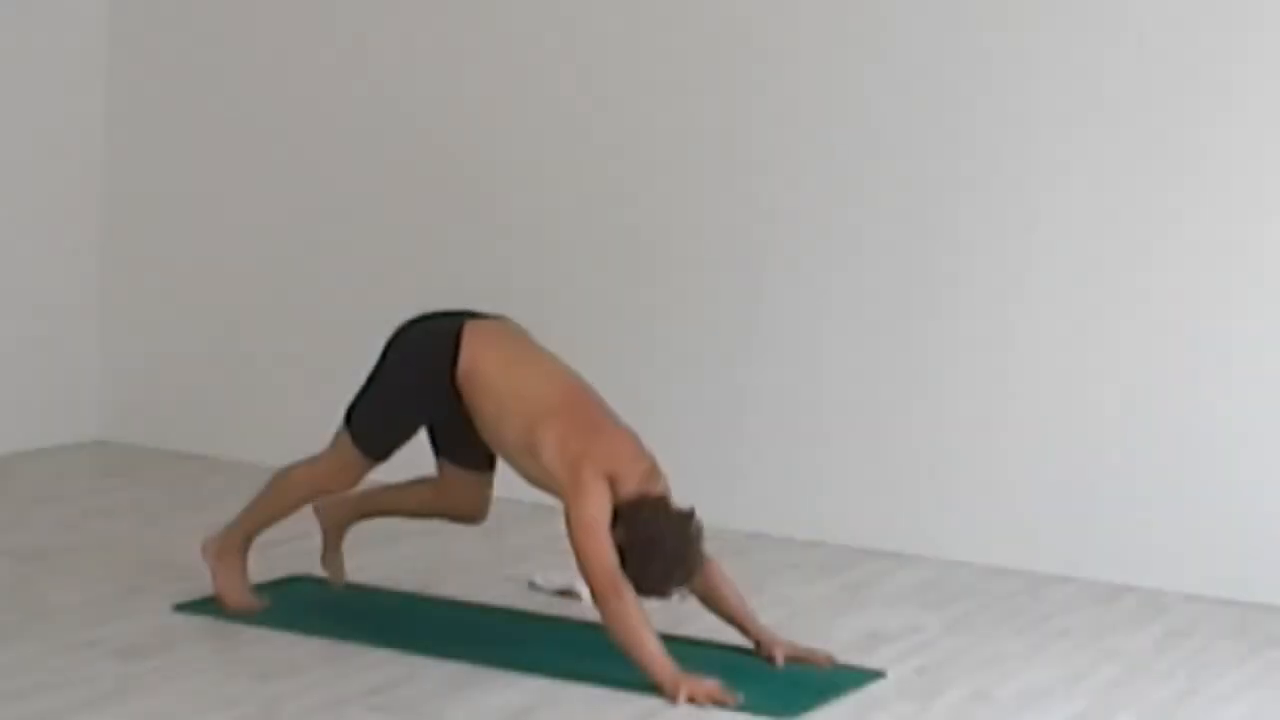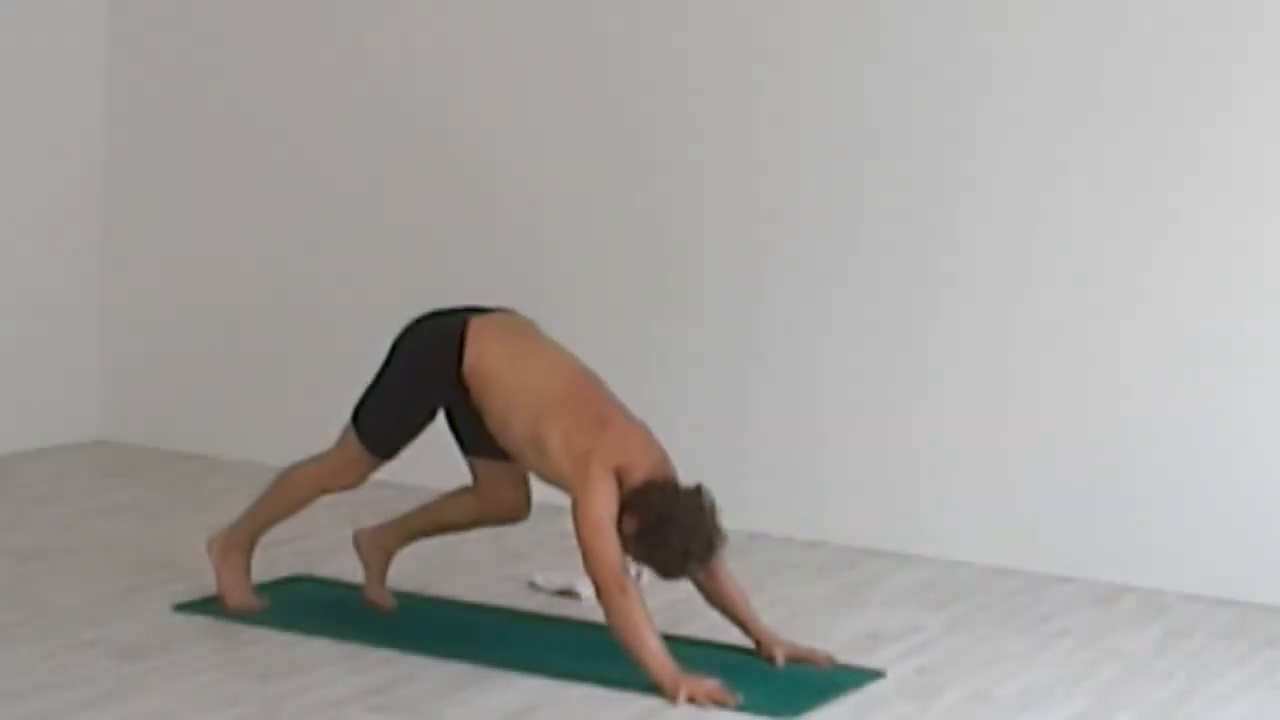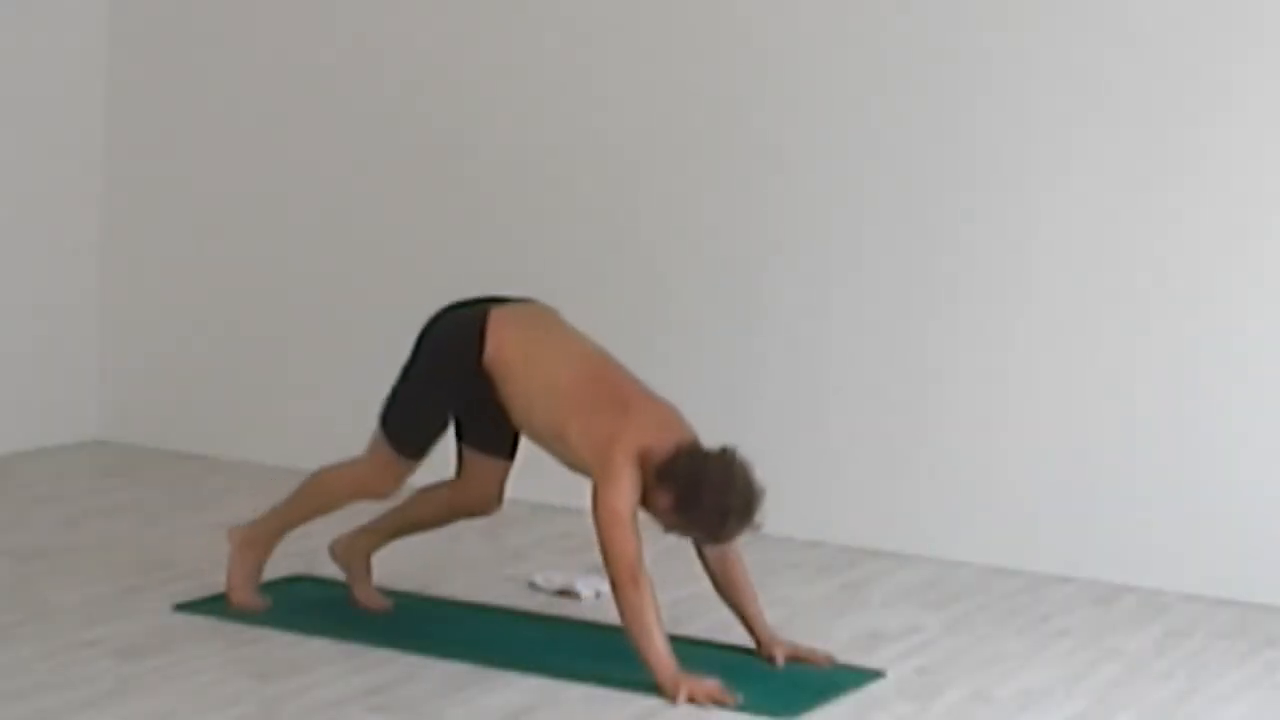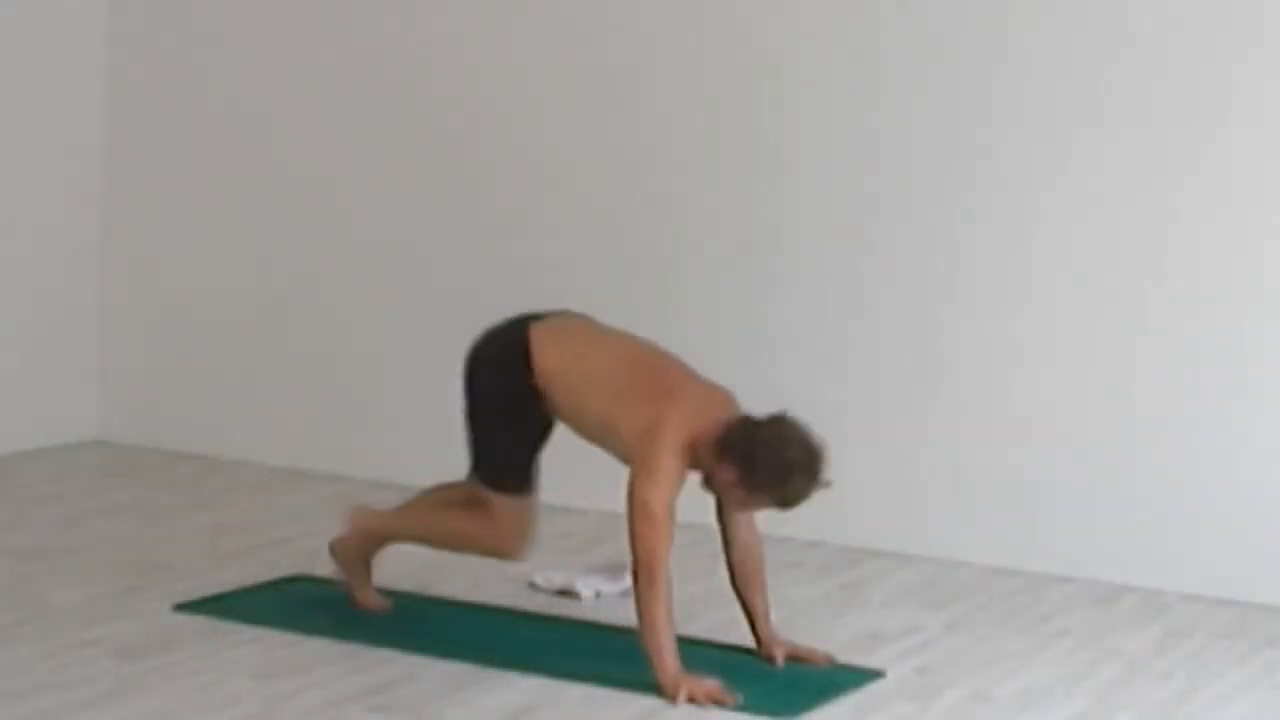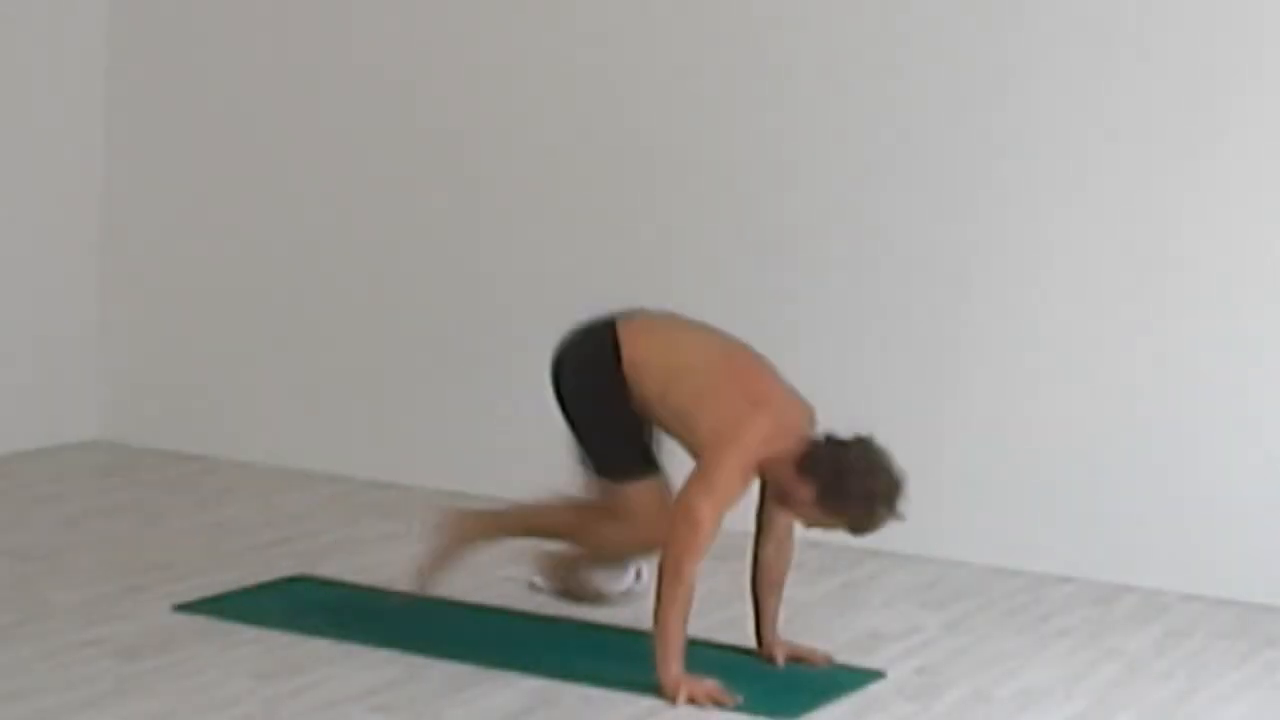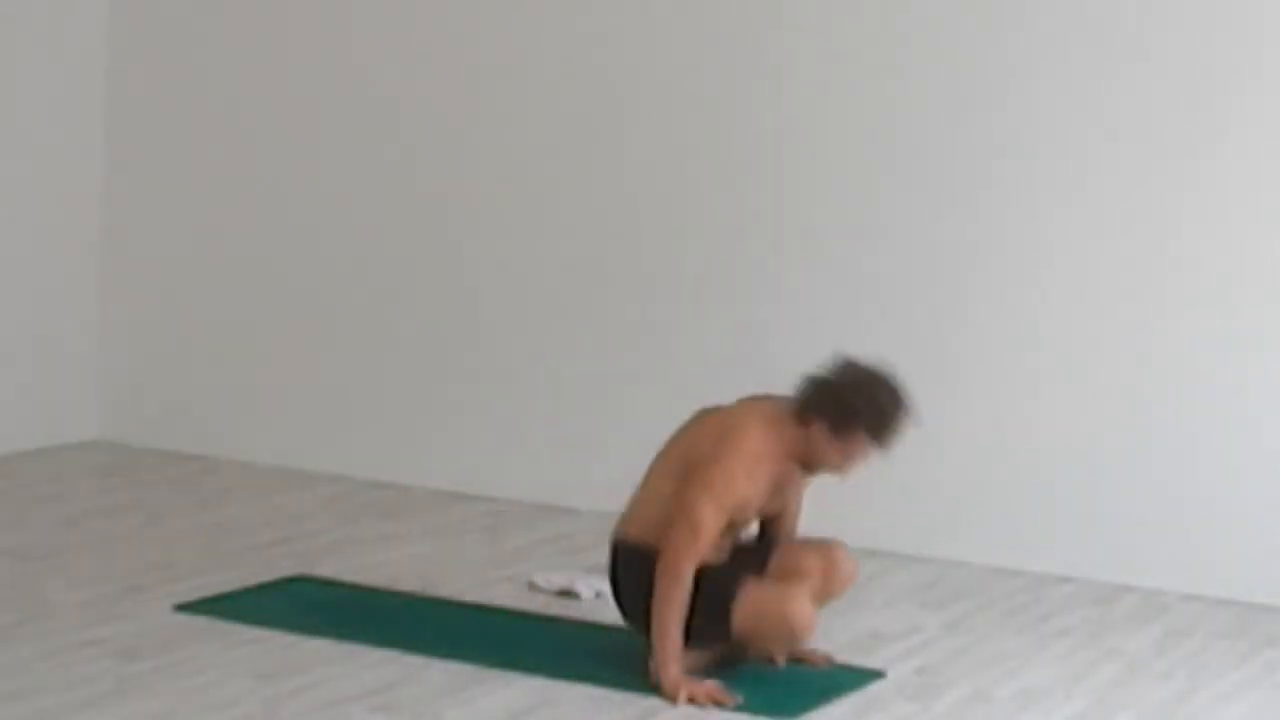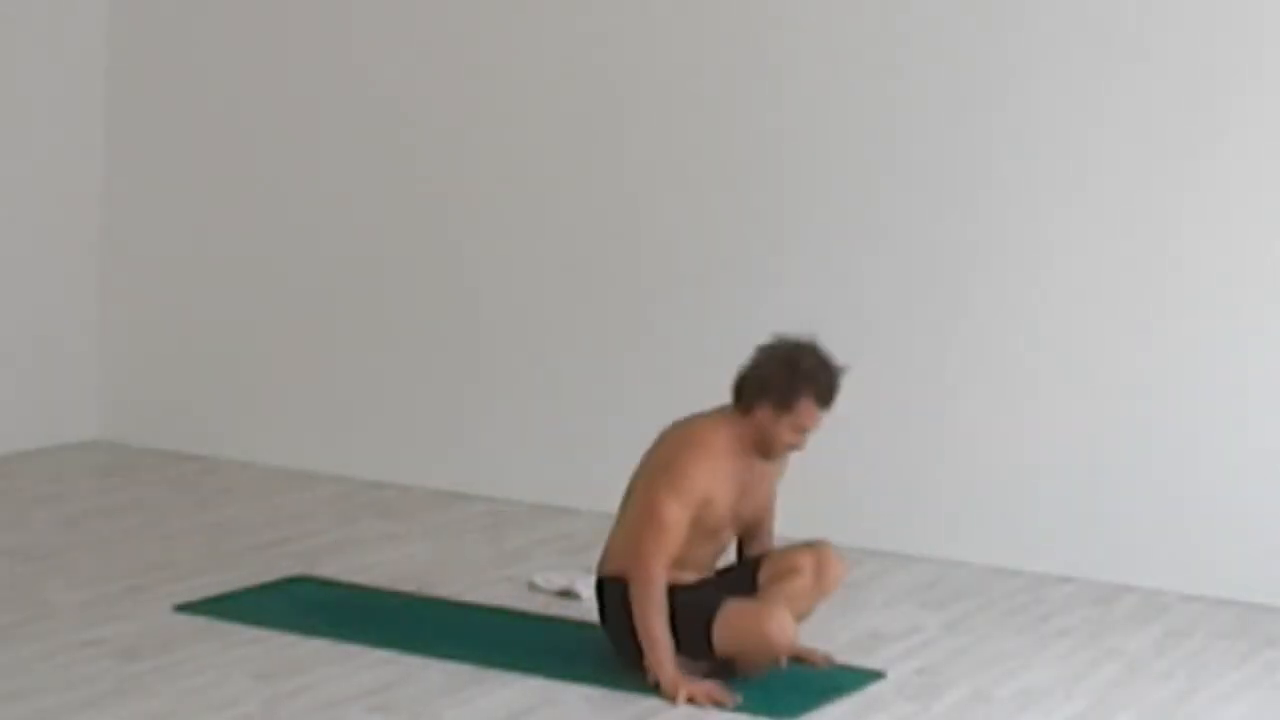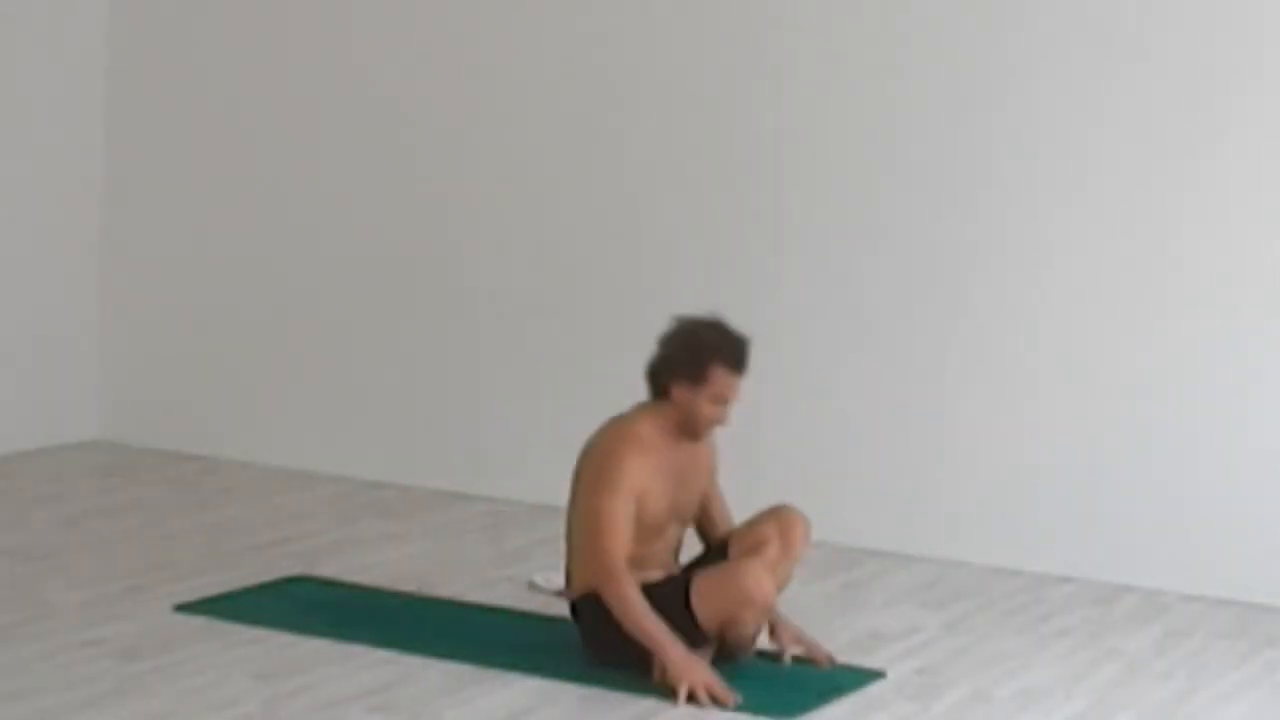
dt=0.4s
person 1, frame 1
left shoulder: (644, 476)
right shoulder: (590, 482)
left elbow: (697, 562)
right elbow: (609, 591)
left wrist: (763, 636)
right wrist: (672, 677)
left hip: (478, 348)
right hip: (436, 353)
left knee: (467, 504)
right knee: (340, 469)
left ankle: (341, 517)
right ankle: (228, 546)
person 1, frame 2
left shoulder: (654, 468)
right shoulder: (597, 475)
left elbow: (704, 555)
right elbow: (614, 587)
left wrist: (763, 635)
right wrist: (672, 678)
left hip: (488, 342)
right hip: (443, 349)
left knee: (508, 503)
right knee: (346, 468)
left ankle: (384, 542)
right ankle: (233, 543)
person 1, frame 3
left shoulder: (681, 447)
right shoulder: (622, 462)
left elbow: (718, 547)
right elbow: (628, 577)
left wrist: (765, 635)
right wrist: (671, 677)
left hip: (510, 332)
right hip: (465, 341)
left knee: (480, 495)
right knee: (381, 475)
left ankle: (358, 547)
right ankle: (255, 538)
person 1, frame 4
left shoulder: (732, 428)
right shoulder: (667, 447)
left elbow: (742, 537)
right elbow: (651, 569)
left wrist: (767, 635)
right wrist: (672, 676)
left hip: (550, 346)
right hip: (509, 362)
left knee: (485, 495)
right knee: (507, 537)
left ankle: (359, 549)
right ankle: (366, 532)
person 1, frame 5
left shoulder: (802, 436)
right shoulder: (741, 451)
left elbow: (775, 537)
right elbow: (679, 559)
left wrist: (770, 636)
right wrist: (672, 673)
left hip: (630, 355)
right hip: (595, 360)
left knee: (620, 513)
right knee: (660, 527)
left ankle: (472, 529)
right ankle: (571, 564)
person 1, frame 6
left shoulder: (802, 434)
right shoulder: (743, 451)
left elbow: (779, 534)
right elbow: (678, 563)
left wrist: (774, 635)
right wrist: (670, 673)
left hip: (709, 564)
right hip: (645, 572)
left knee: (837, 567)
right knee: (794, 615)
left ankle: (716, 637)
right ankle: (699, 650)
person 1, frame 7
left shoulder: (769, 451)
right shoulder: (696, 456)
left elbow: (756, 541)
right elbow: (647, 569)
left wrist: (773, 635)
right wrist: (669, 676)
left hip: (700, 589)
right hip: (637, 603)
left knee: (825, 565)
right knee: (774, 629)
left ankle: (716, 644)
right ankle: (687, 662)
person 1, frame 8
left shoulder: (698, 445)
right shoulder: (625, 452)
left elbow: (722, 538)
right elbow: (609, 572)
left wrist: (774, 620)
right wrist: (676, 658)
left hip: (668, 593)
right hip: (612, 619)
left knee: (789, 526)
right knee: (750, 583)
left ankle: (707, 643)
right ankle: (690, 655)
